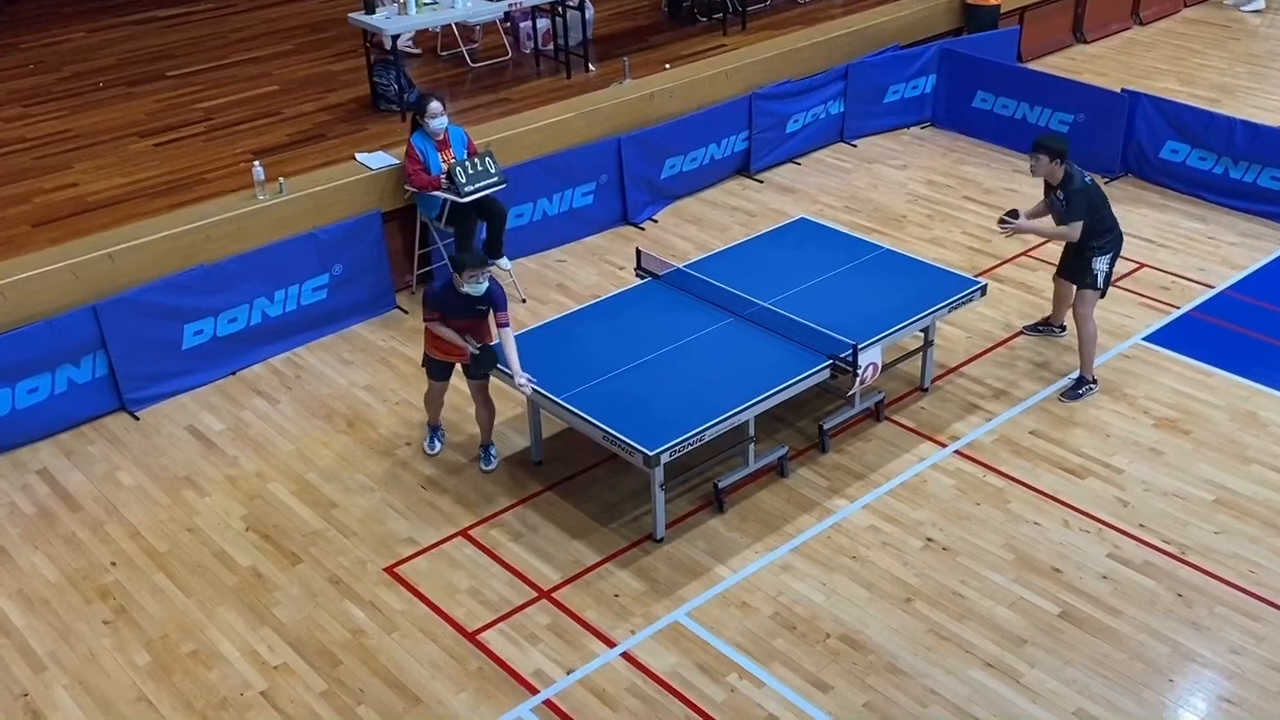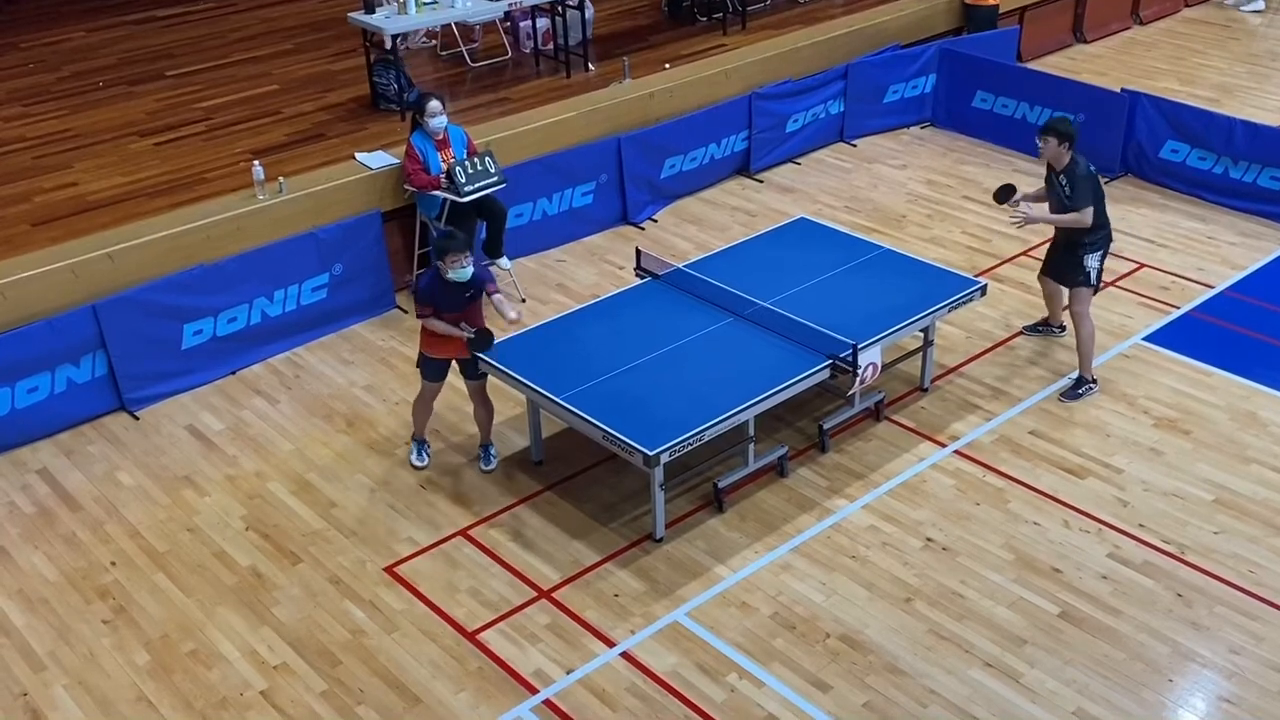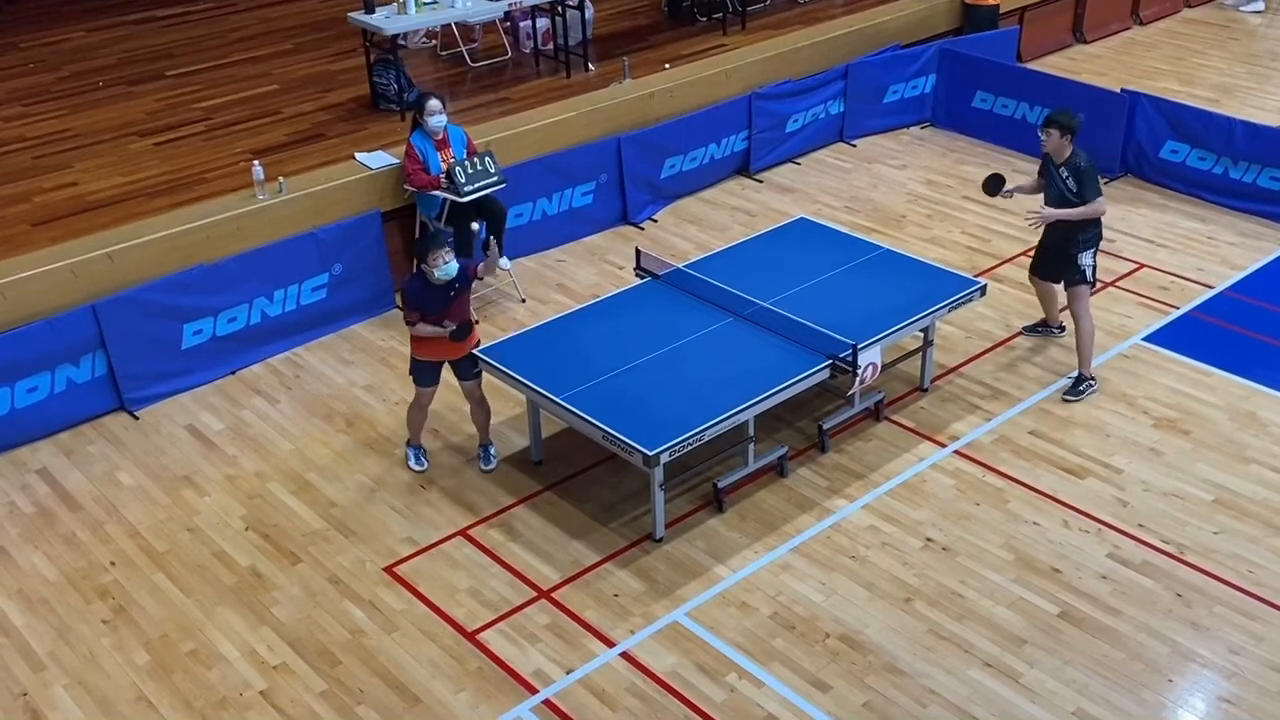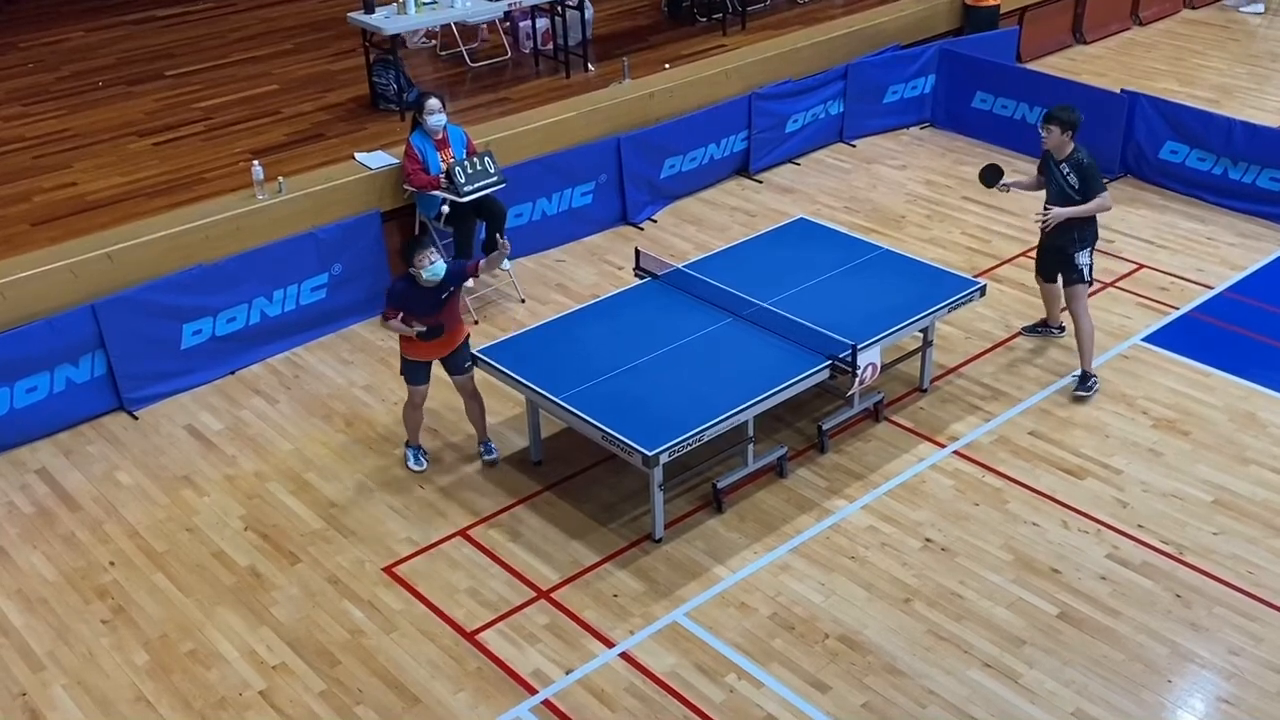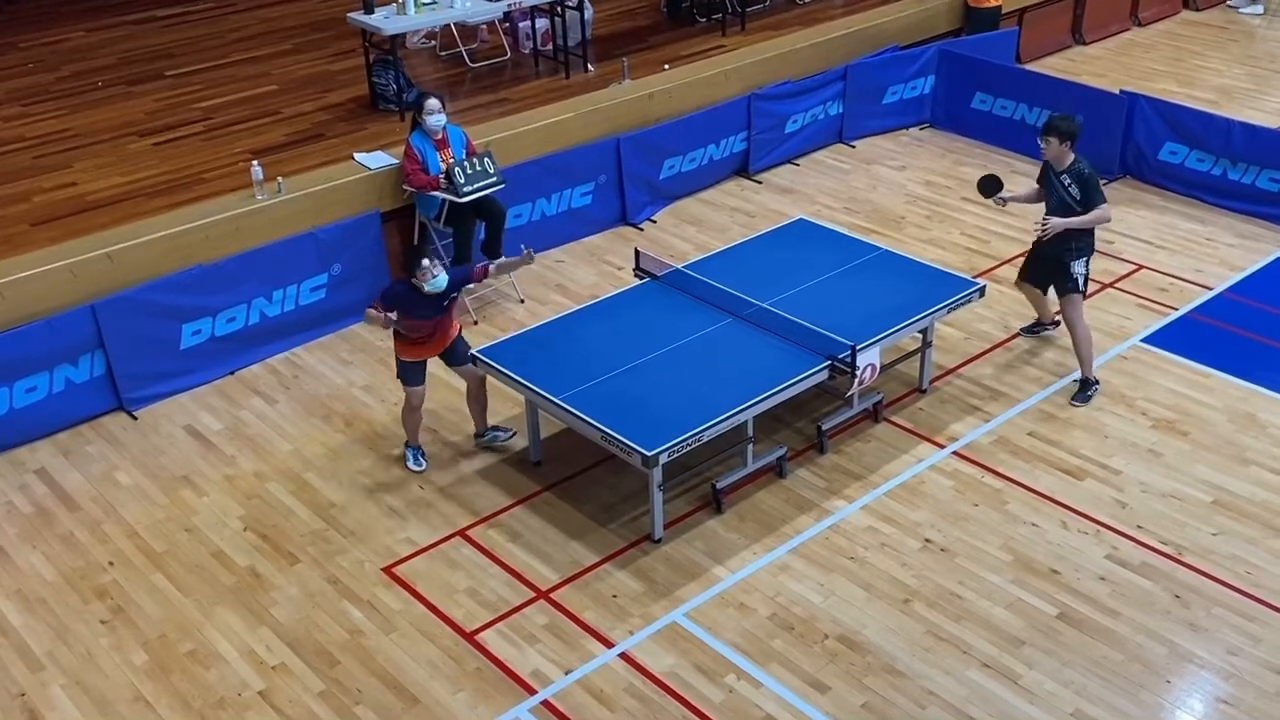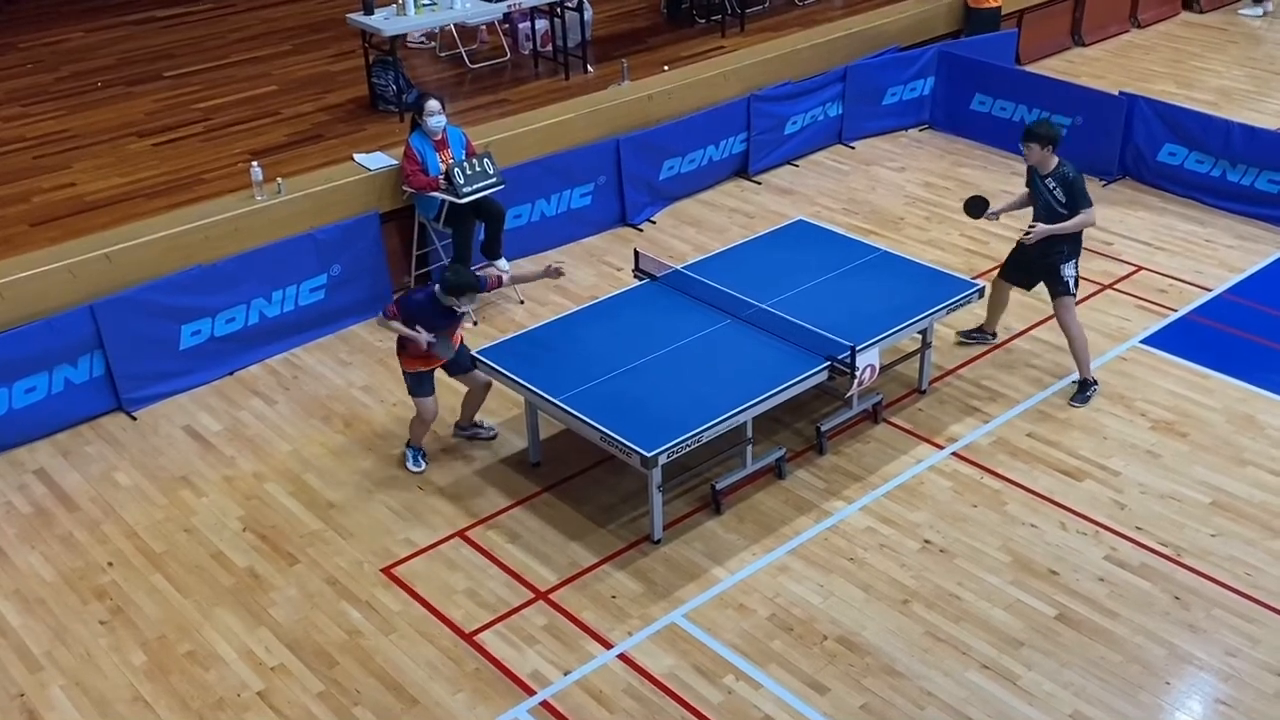
dt=0.2s
person 1, frame 1
left shoulder: (1076, 186)
right shoulder: (1051, 177)
left elbow: (1071, 233)
right elbow: (1048, 204)
left wrist: (1029, 228)
right wrist: (1024, 216)
left hip: (1102, 245)
right hip: (1081, 240)
left knee: (1082, 309)
right knee: (1062, 281)
left ankle: (1087, 379)
right ankle: (1055, 324)
person 1, frame 2
left shoulder: (1080, 173)
right shoulder: (1053, 165)
left elbow: (1085, 219)
left wrist: (1039, 218)
right wrist: (1025, 197)
left hip: (1090, 242)
right hip: (1066, 237)
left knee: (1078, 308)
right knee: (1047, 279)
left ankle: (1087, 379)
right ankle: (1054, 323)
person 1, frame 3
left shoulder: (1082, 166)
right shoulder: (1049, 158)
left elbow: (1098, 208)
left wrist: (1055, 213)
right wrist: (1015, 189)
left hip: (1081, 241)
right hip: (1055, 234)
left knee: (1078, 306)
right knee: (1038, 278)
left ankle: (1086, 377)
right ankle: (1052, 324)
person 1, frame 4
left shoulder: (1083, 163)
right shoulder: (1049, 155)
left elbow: (1105, 202)
left wrist: (1066, 212)
right wrist: (1013, 183)
left hip: (1077, 241)
right hip: (1052, 234)
left knee: (1077, 305)
right knee: (1045, 280)
left ankle: (1088, 375)
right ankle: (1053, 324)
person 1, frame 5
left shoulder: (1084, 173)
right shoulder: (1048, 166)
left elbow: (1104, 214)
left wrist: (1065, 223)
right wrist: (1011, 197)
left hip: (1073, 250)
right hip: (1047, 242)
left knee: (1072, 315)
right knee: (1027, 284)
left ankle: (1089, 380)
right ankle: (1047, 321)
person 1, frame 6
left shoulder: (1069, 177)
right shoulder: (1034, 169)
left elbow: (1089, 218)
left wrist: (1049, 230)
right wrist: (1002, 209)
left hip: (1061, 253)
right hip: (1033, 244)
left knee: (1066, 318)
right knee: (1000, 283)
left ankle: (1087, 381)
right ankle: (988, 331)
person 2, frame 1
left shoulder: (493, 290)
right shoulder: (436, 292)
left elbow: (505, 331)
right elbow: (433, 323)
left wrist: (516, 371)
right wrist: (462, 343)
left hip: (477, 346)
right hip: (441, 348)
left knee: (481, 396)
right knee: (436, 392)
left ankle: (487, 445)
right ankle: (434, 427)
person 2, frame 2
left shoulder: (479, 273)
right shoulder: (426, 284)
left elbow: (496, 298)
right elbow: (427, 320)
left wrist: (508, 312)
right wrist: (458, 332)
right hip: (436, 346)
left knee: (479, 395)
right knee: (428, 394)
left ankle: (486, 444)
right ankle: (418, 440)
person 2, frame 3
left shoulder: (462, 269)
right shoulder: (413, 288)
left elbow: (485, 270)
right elbow: (414, 326)
left wrist: (492, 258)
right wrist: (444, 331)
left hip: (464, 344)
right hip: (427, 350)
left knee: (475, 396)
right knee: (423, 401)
left ankle: (485, 444)
right ankle: (414, 446)
person 2, frame 4
left shoulder: (453, 270)
right shoulder: (400, 289)
left elbow: (485, 266)
right elbow: (387, 321)
left wrist: (500, 254)
right wrist: (412, 331)
left hip: (454, 339)
right hip: (416, 349)
left knee: (468, 389)
right knee: (416, 400)
left ankle: (484, 441)
right ankle: (413, 446)
person 2, frame 5
left shoulder: (454, 277)
right shoulder: (399, 291)
left elbow: (494, 269)
right elbow: (370, 314)
left wrist: (521, 261)
right wrist: (385, 320)
left hip: (447, 336)
right hip: (411, 348)
left knee: (477, 377)
right knee: (414, 401)
left ankle: (482, 432)
right ankle: (413, 446)
person 2, frame 6
left shoulder: (469, 286)
right shoulder: (417, 301)
left elbow: (507, 279)
right elbow: (384, 319)
left wrist: (543, 274)
right wrist: (414, 336)
left hip: (450, 346)
right hip: (416, 358)
left knee: (482, 382)
right knee: (428, 414)
left ankle: (464, 426)
right ankle: (413, 448)
person 3, frame 1
left shoulder: (457, 133)
right shoulder: (416, 143)
right elbow: (414, 177)
right wrist: (437, 182)
right hip: (438, 199)
left knee: (498, 211)
right knee: (467, 218)
left ankle: (494, 252)
person 3, frame 2
left shoulder: (457, 132)
right shoulder: (416, 143)
right elbow: (413, 177)
right wrist: (437, 181)
right hip: (437, 198)
left knee: (498, 210)
right knee: (467, 218)
left ankle: (494, 252)
person 3, frame 3
left shoulder: (457, 132)
right shoulder: (416, 142)
right elbow: (413, 177)
right wrist: (437, 181)
right hip: (438, 198)
left knee: (498, 210)
right knee: (467, 218)
left ankle: (495, 252)
person 3, frame 4
left shoulder: (457, 132)
right shoulder: (415, 142)
right elbow: (412, 177)
right wrist: (436, 181)
right hip: (438, 199)
left knee: (498, 211)
right knee: (467, 219)
left ankle: (493, 253)
person 3, frame 5
left shoulder: (456, 133)
right shoulder: (415, 142)
right elbow: (412, 177)
right wrist: (436, 181)
right hip: (437, 198)
left knee: (497, 211)
right knee: (466, 219)
left ankle: (493, 252)
right ankle: (461, 268)
person 3, frame 6
left shoulder: (456, 134)
right shoulder: (415, 143)
right elbow: (412, 178)
right wrist: (436, 182)
right hip: (436, 199)
left knee: (496, 211)
right knee: (465, 220)
left ankle: (493, 253)
